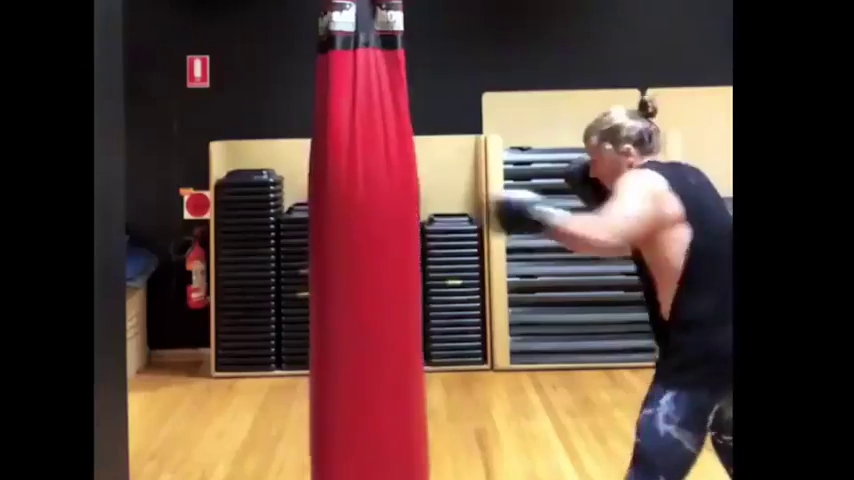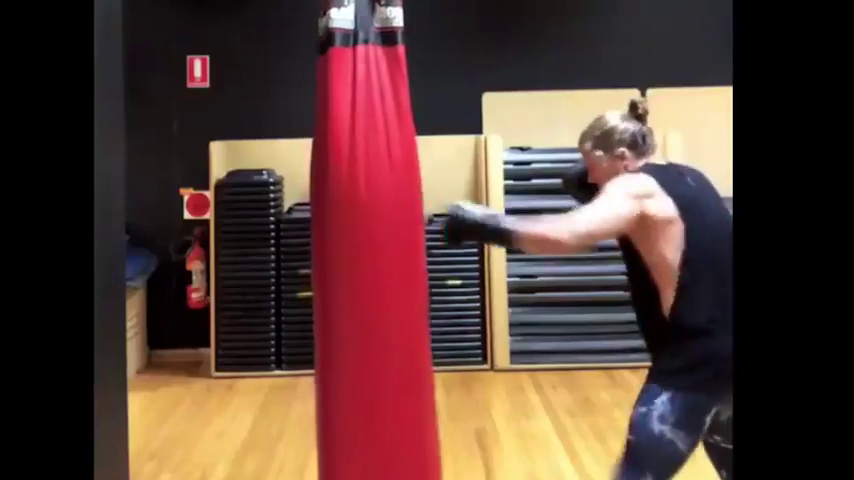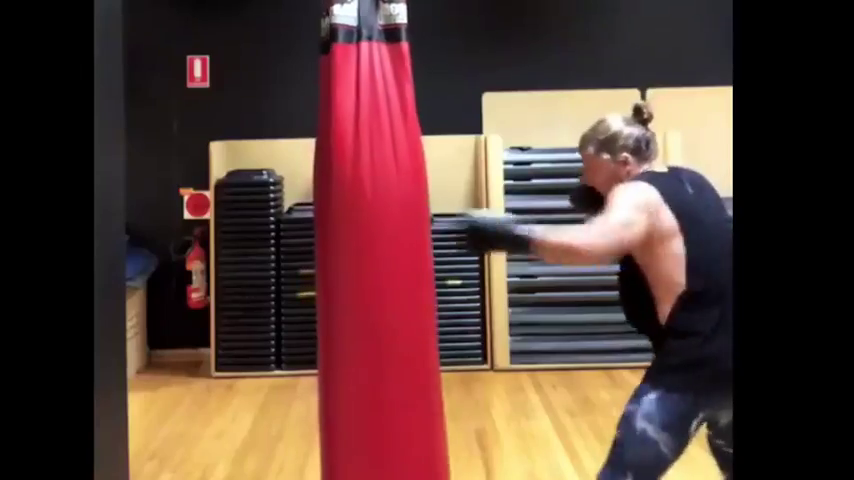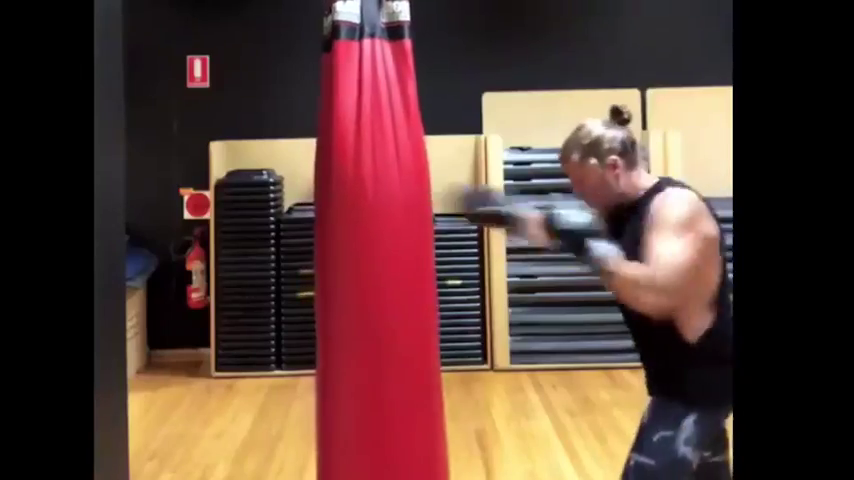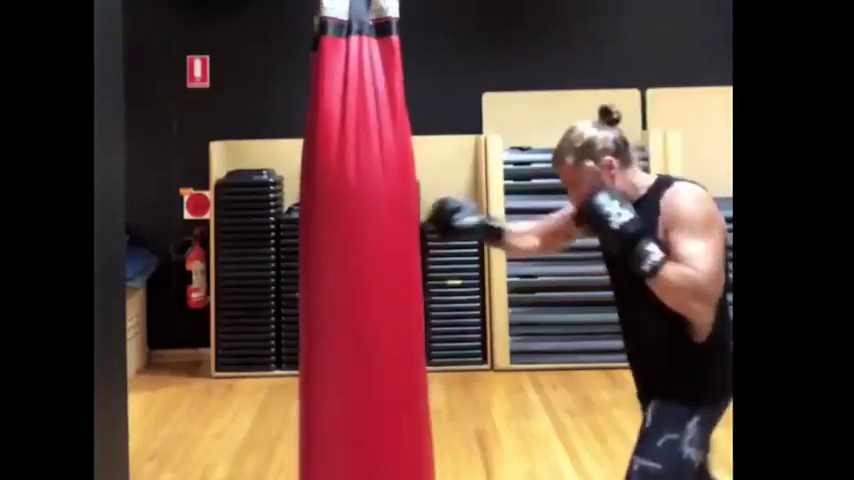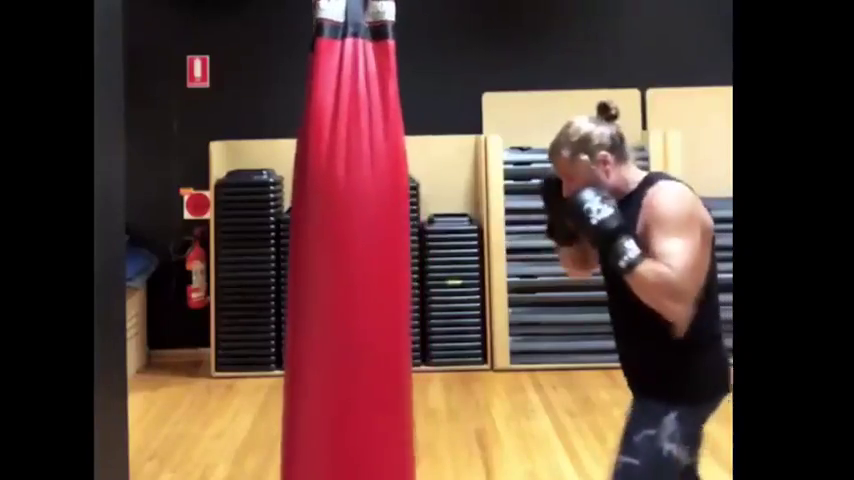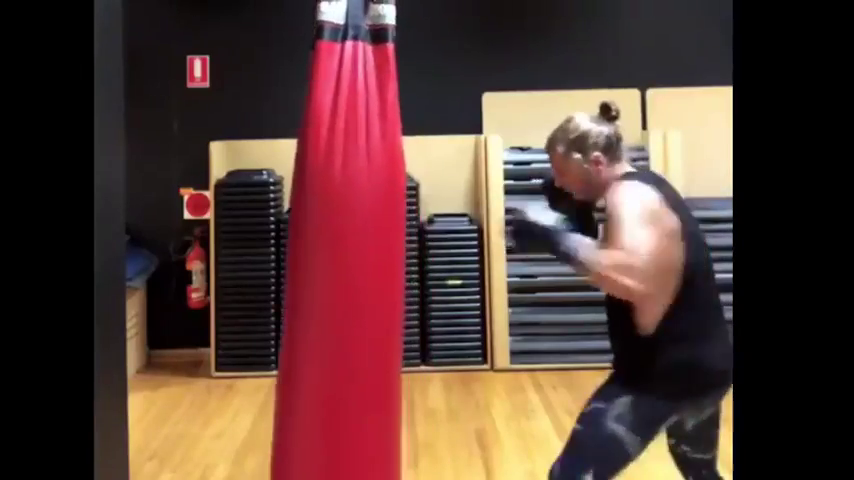
dt=0.2s
person 1, frame 1
left shoulder: (642, 182)
right shoulder: (684, 178)
left elbow: (600, 238)
left wrist: (535, 213)
right wrist: (601, 196)
left hip: (698, 356)
right hip: (721, 348)
person 1, frame 2
left shoulder: (637, 189)
right shoulder: (688, 180)
left elbow: (569, 235)
left wrist: (490, 228)
right wrist: (592, 192)
left hip: (693, 361)
right hip: (721, 351)
person 1, frame 3
left shoulder: (637, 194)
right shoulder: (691, 184)
left elbow: (592, 245)
left wrist: (511, 234)
right wrist: (595, 203)
left hip: (689, 365)
right hip: (724, 358)
person 1, frame 4
left shoulder: (675, 207)
right shoulder: (618, 202)
left elbow: (655, 295)
right elbow: (550, 232)
left wrist: (595, 246)
right wrist: (507, 215)
left hip: (699, 377)
right hip: (686, 373)
person 1, frame 5
left shoulder: (685, 201)
right shoulder: (601, 200)
left elbow: (701, 298)
right elbow: (539, 237)
left wrist: (637, 246)
right wrist: (483, 228)
left hip: (695, 379)
right hip: (660, 375)
person 1, frame 6
left shoulder: (667, 201)
right shoulder: (617, 201)
left elbow: (676, 298)
right elbow: (579, 263)
left wrist: (614, 241)
right wrist: (561, 224)
left hip: (682, 379)
right hip: (659, 374)
person 1, frame 7
left shoulder: (631, 196)
right shoulder: (645, 190)
left elbow: (630, 279)
left wrist: (560, 238)
right wrist: (554, 230)
left hip: (661, 371)
